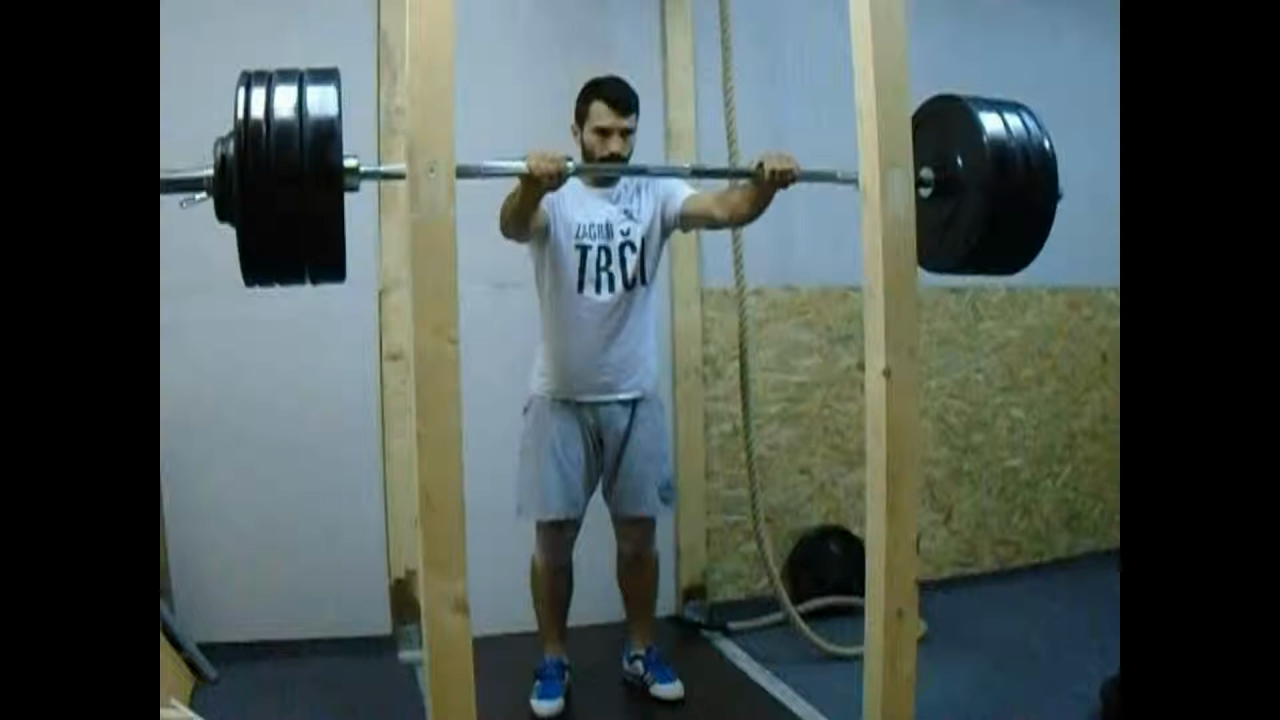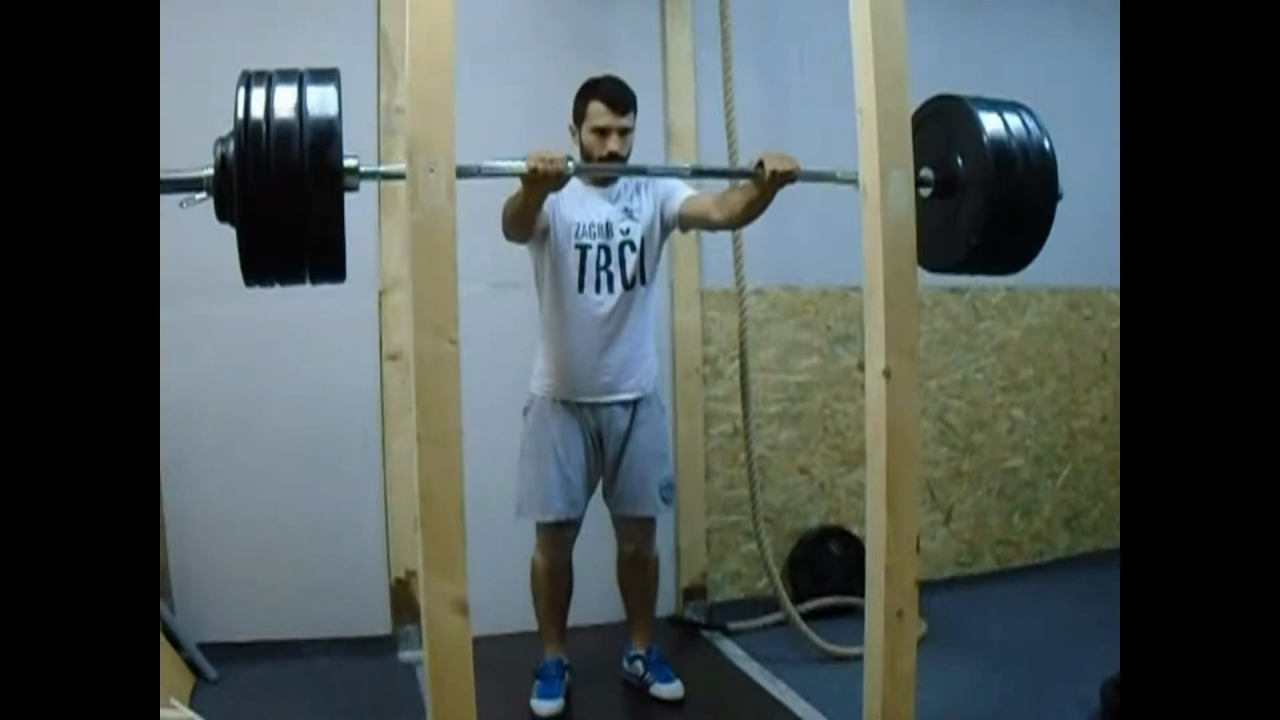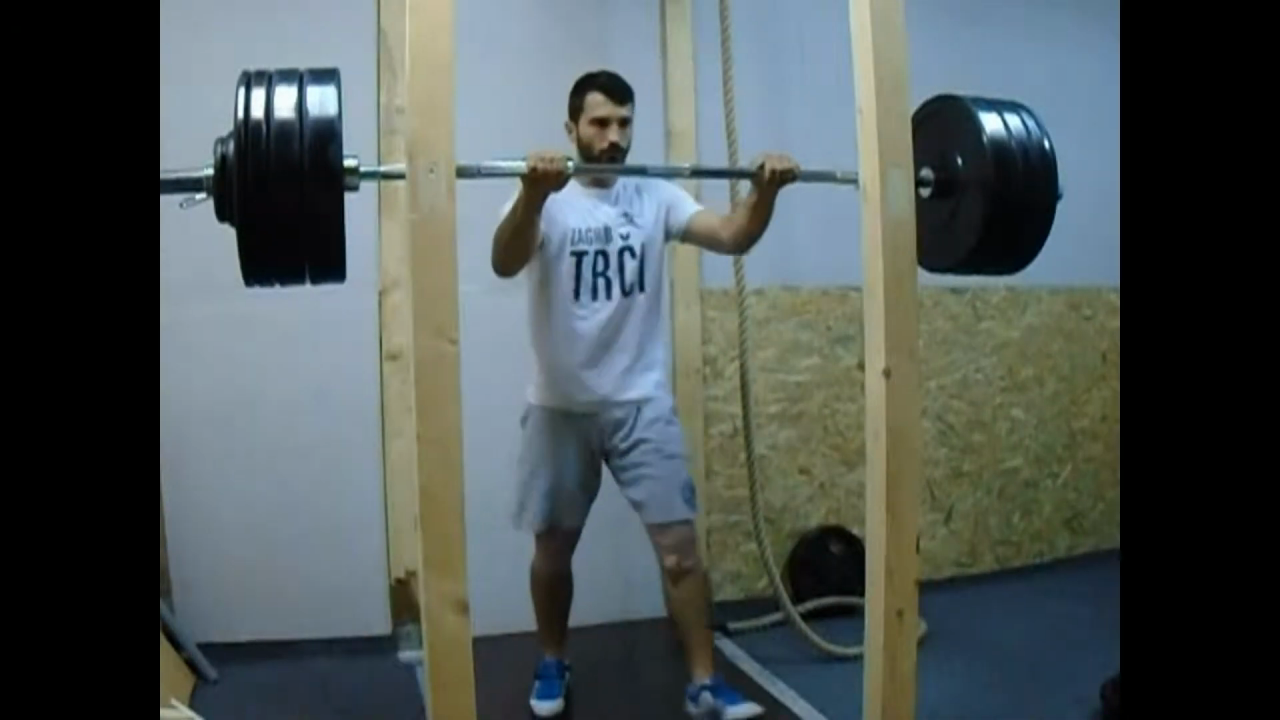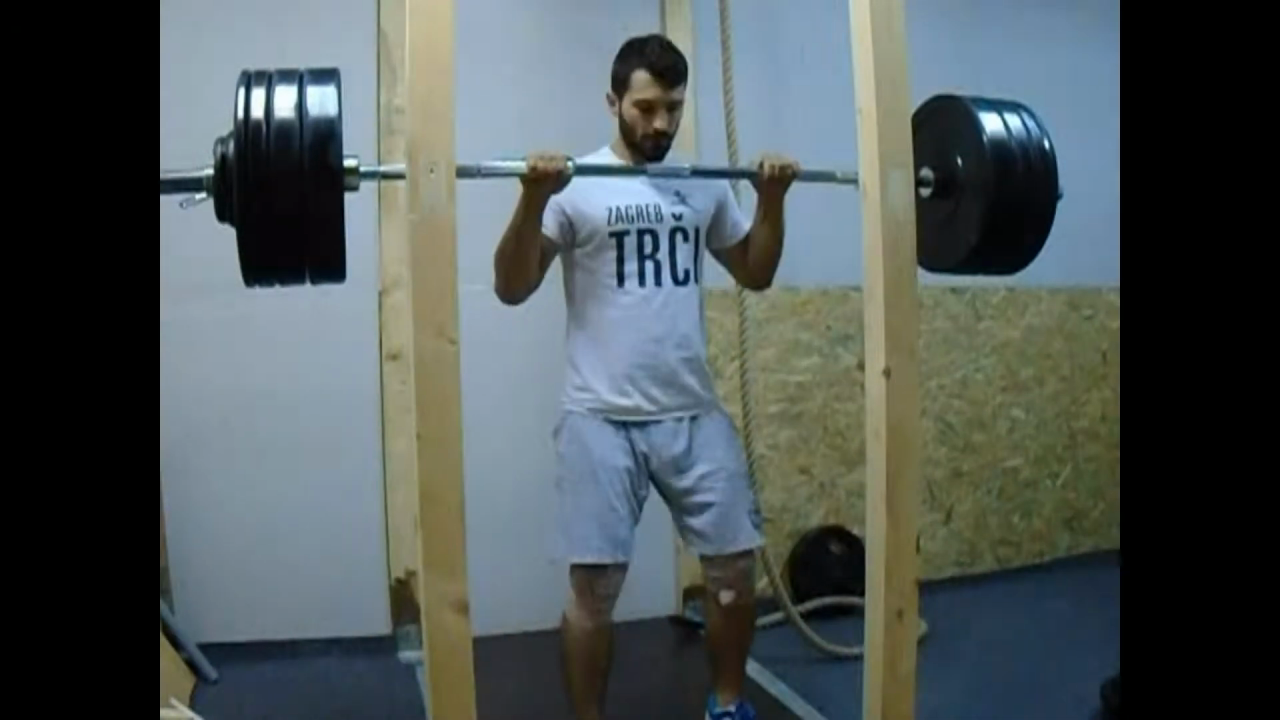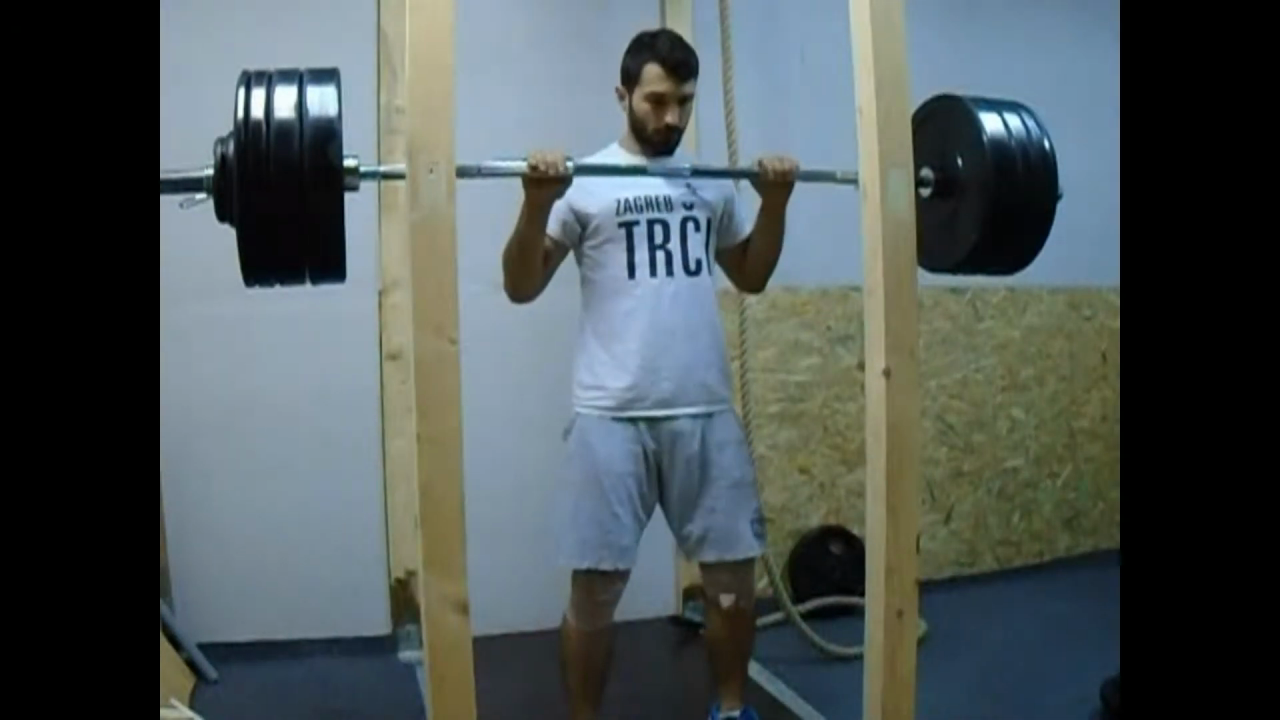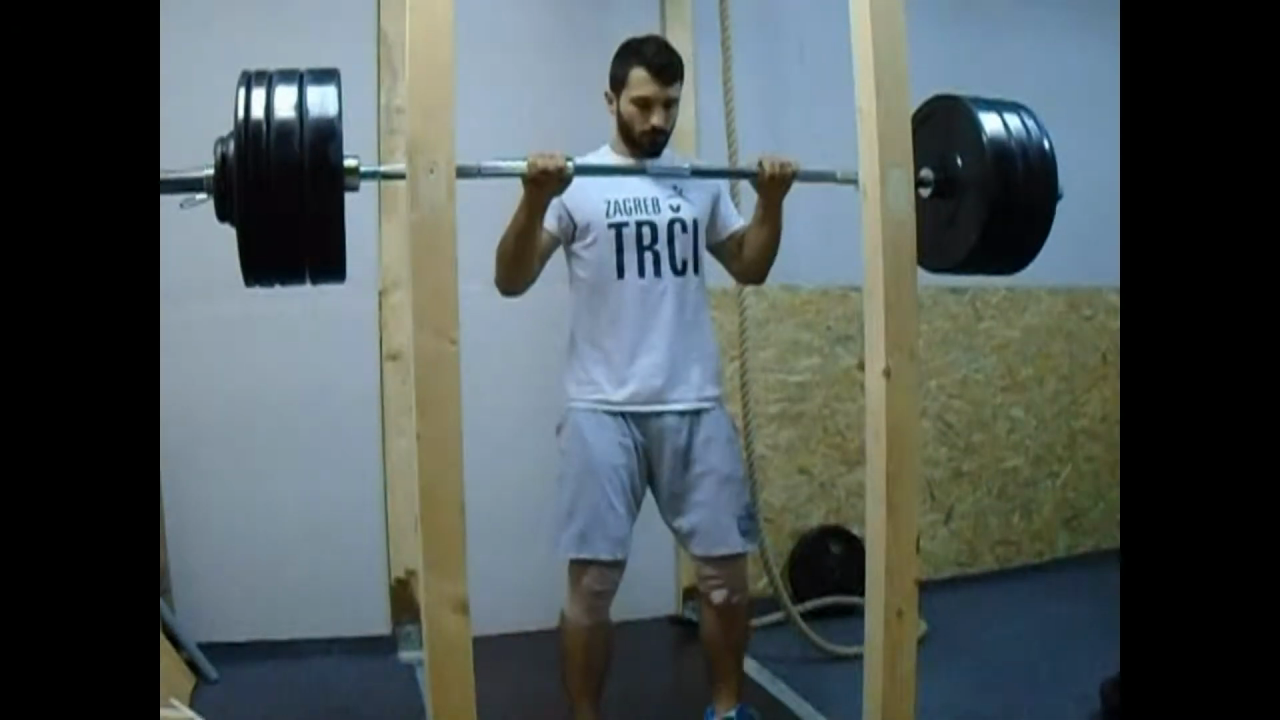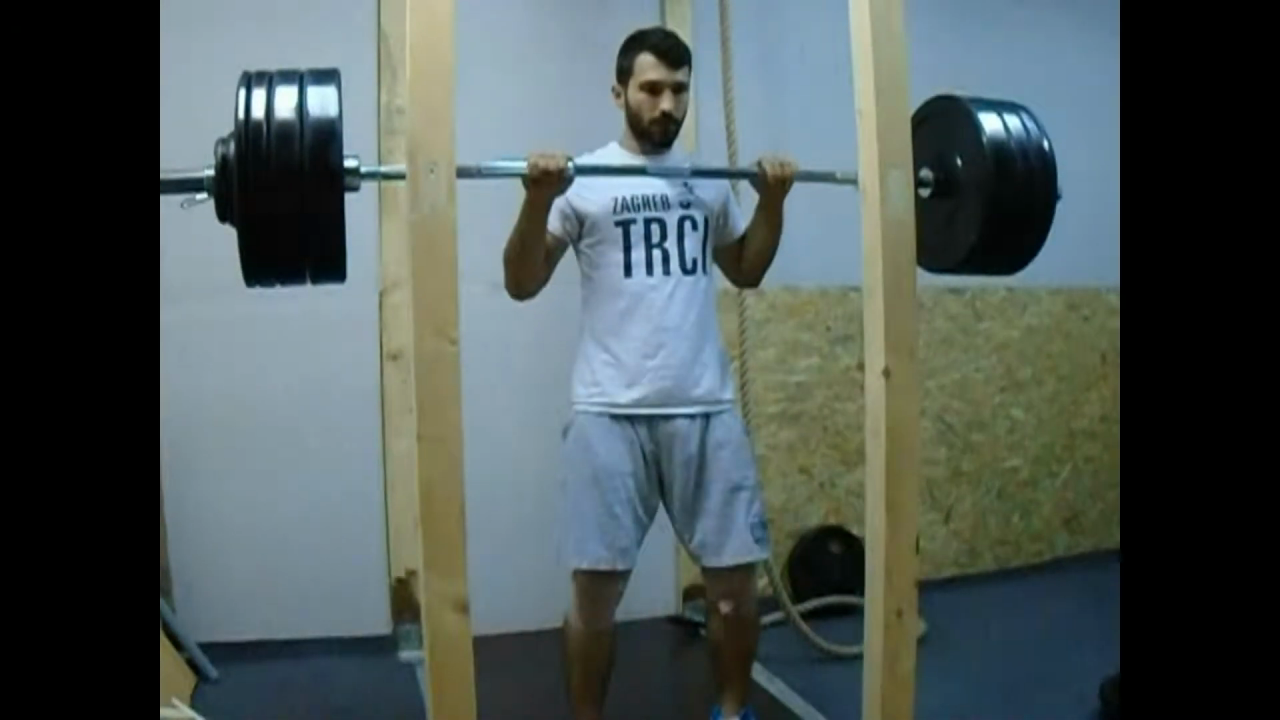
dt=0.7s
person 1, frame 1
left shoulder: (655, 194)
right shoulder: (553, 198)
left elbow: (723, 210)
right elbow: (513, 224)
left wrist: (766, 185)
right wrist: (532, 183)
left hip: (635, 396)
right hip: (561, 397)
left knee: (639, 532)
right knee: (554, 535)
left ankle: (641, 652)
right ankle: (553, 662)
person 1, frame 2
left shoulder: (654, 193)
right shoulder: (552, 197)
left elbow: (720, 211)
right elbow: (514, 226)
left wrist: (767, 184)
right wrist: (536, 183)
left hip: (636, 396)
right hip: (562, 398)
left knee: (638, 533)
right knee: (554, 535)
left ankle: (641, 652)
right ankle: (552, 662)
person 1, frame 3
left shoulder: (657, 198)
right shoulder: (548, 203)
left elbow: (731, 236)
right elbow: (504, 262)
left wrist: (765, 192)
right wrist: (533, 191)
left hip: (642, 401)
right hip: (560, 407)
left knee: (678, 541)
right knee: (553, 546)
right ankle: (553, 663)
person 1, frame 4
left shoulder: (706, 186)
right shoulder: (576, 187)
left elbow: (755, 274)
right elbow: (512, 288)
left wrist: (772, 200)
right wrist: (532, 200)
left hip: (693, 413)
right hip: (601, 417)
left knee: (735, 570)
right knee: (595, 586)
person 1, frame 5
left shoulder: (714, 182)
right shoulder: (584, 183)
left elbow: (751, 276)
right elbow: (521, 287)
left wrist: (776, 201)
right wrist: (537, 202)
left hip: (706, 411)
right hip: (612, 415)
left knee: (733, 573)
right knee: (595, 587)
person 1, frame 6
left shoulder: (700, 184)
right shoulder: (575, 185)
left elbow: (750, 268)
right elbow: (511, 279)
left wrist: (772, 200)
right wrist: (535, 199)
left hip: (695, 407)
right hip: (603, 410)
left knee: (725, 571)
right knee: (592, 579)
person 1, frame 7
left shoulder: (710, 180)
right shoulder: (583, 180)
left elbow: (745, 272)
right elbow: (522, 284)
left wrist: (773, 201)
right wrist: (537, 198)
left hip: (707, 409)
right hip: (611, 412)
left knee: (735, 580)
right knee: (596, 588)
